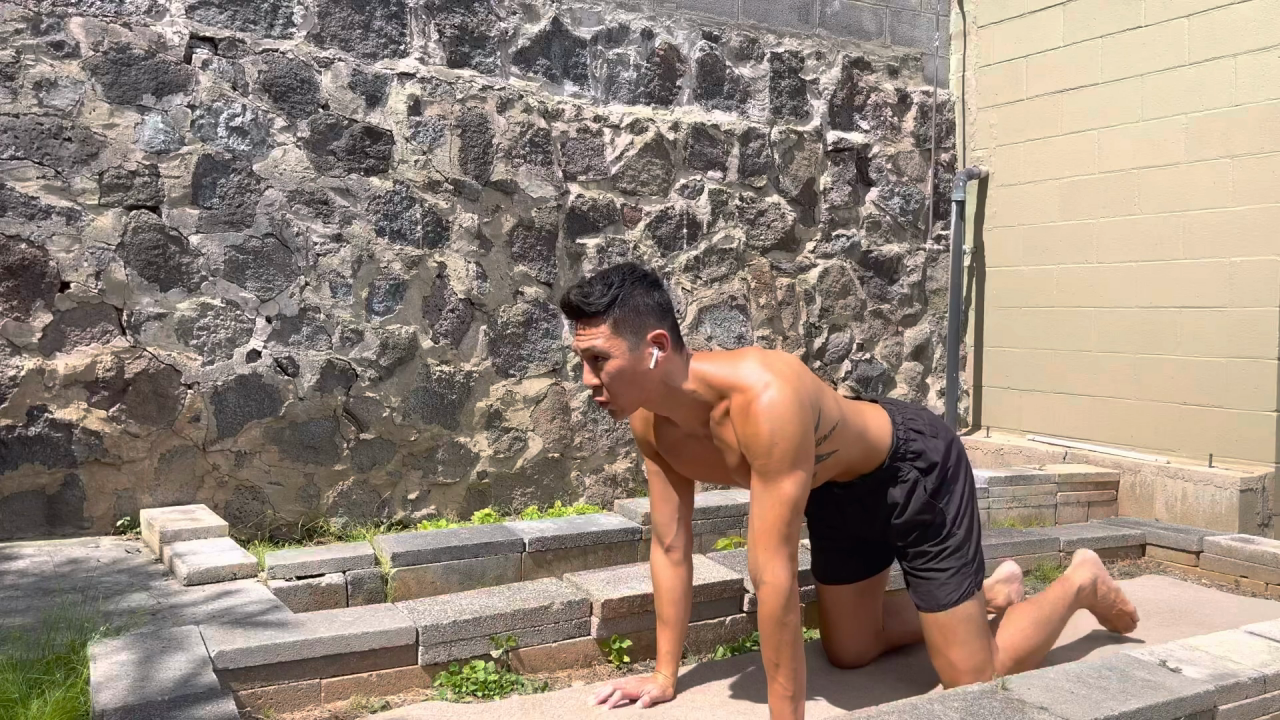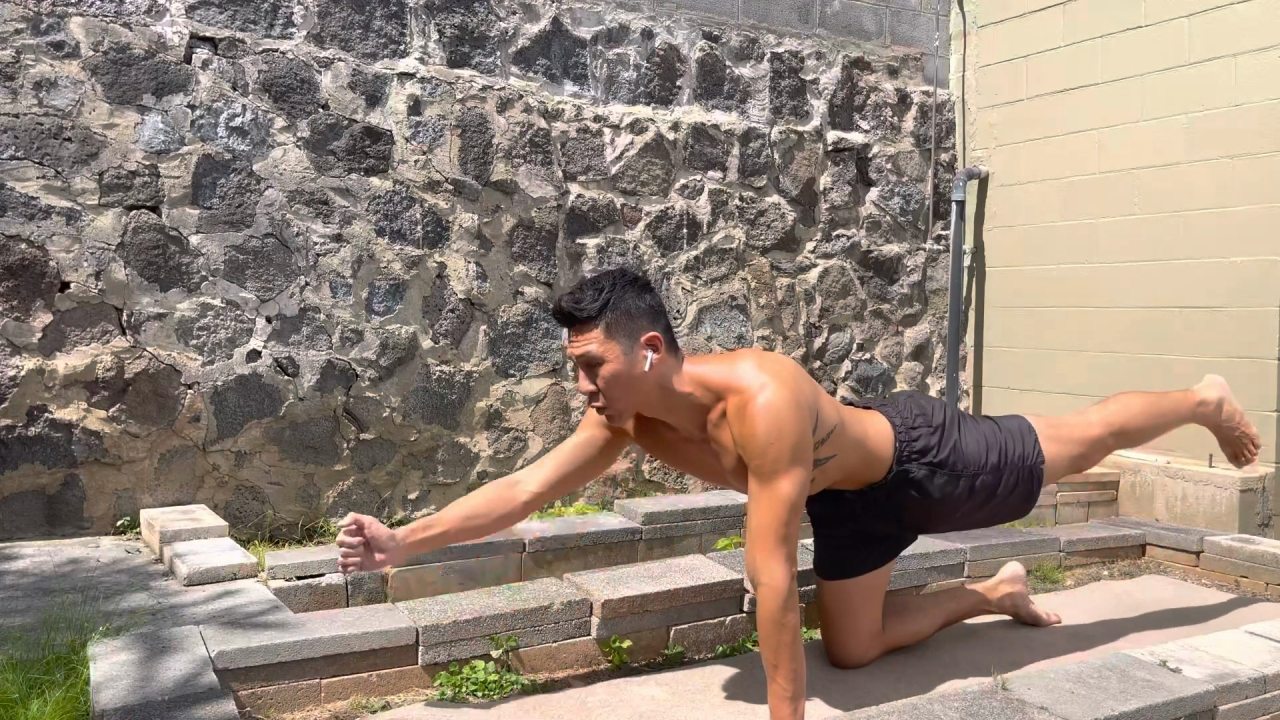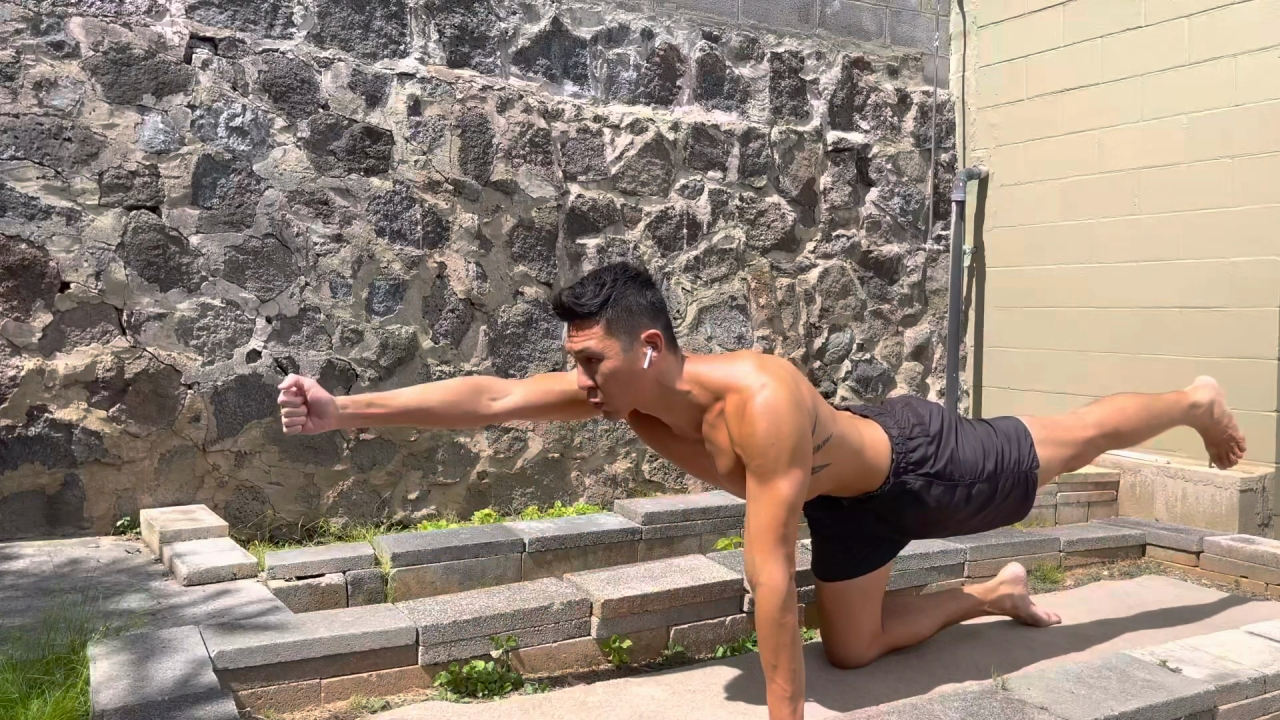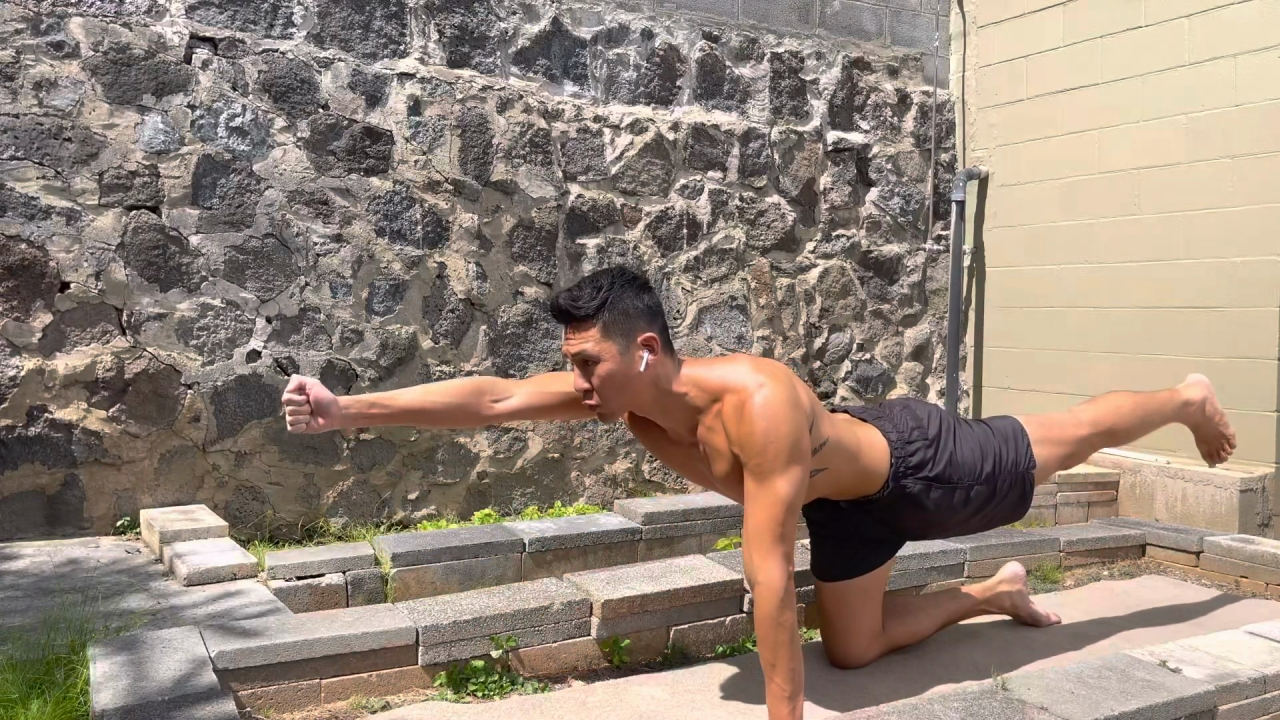
dt=1s
person 1, frame 1
left shoulder: (765, 400)
right shoulder: (649, 423)
left elbow: (773, 574)
right elbow: (670, 547)
left hip: (914, 463)
right hip: (840, 485)
right knee: (848, 652)
left ankle: (1079, 581)
right ankle: (990, 589)
person 1, frame 2
left shoulder: (761, 401)
right shoulder: (630, 415)
left elbow: (770, 575)
right elbow: (525, 487)
right wrist: (401, 540)
left hip: (921, 458)
right hip: (850, 490)
left knee: (1078, 441)
left ankle: (1203, 401)
right ankle: (995, 593)
person 1, frame 3
left shoulder: (759, 399)
right shoulder: (620, 390)
left elbow: (769, 570)
right elbow: (489, 395)
right wrist: (343, 407)
left hip: (916, 462)
right hip: (846, 488)
left knee: (1067, 442)
left ankle: (1193, 401)
right ankle: (997, 594)
person 1, frame 4
left shoulder: (757, 400)
right shoulder: (621, 393)
left elbow: (769, 570)
right elbow: (491, 398)
right wrist: (347, 409)
left hip: (914, 465)
right hip: (845, 491)
left knee: (1062, 441)
left ankle: (1187, 400)
right ankle: (998, 592)
